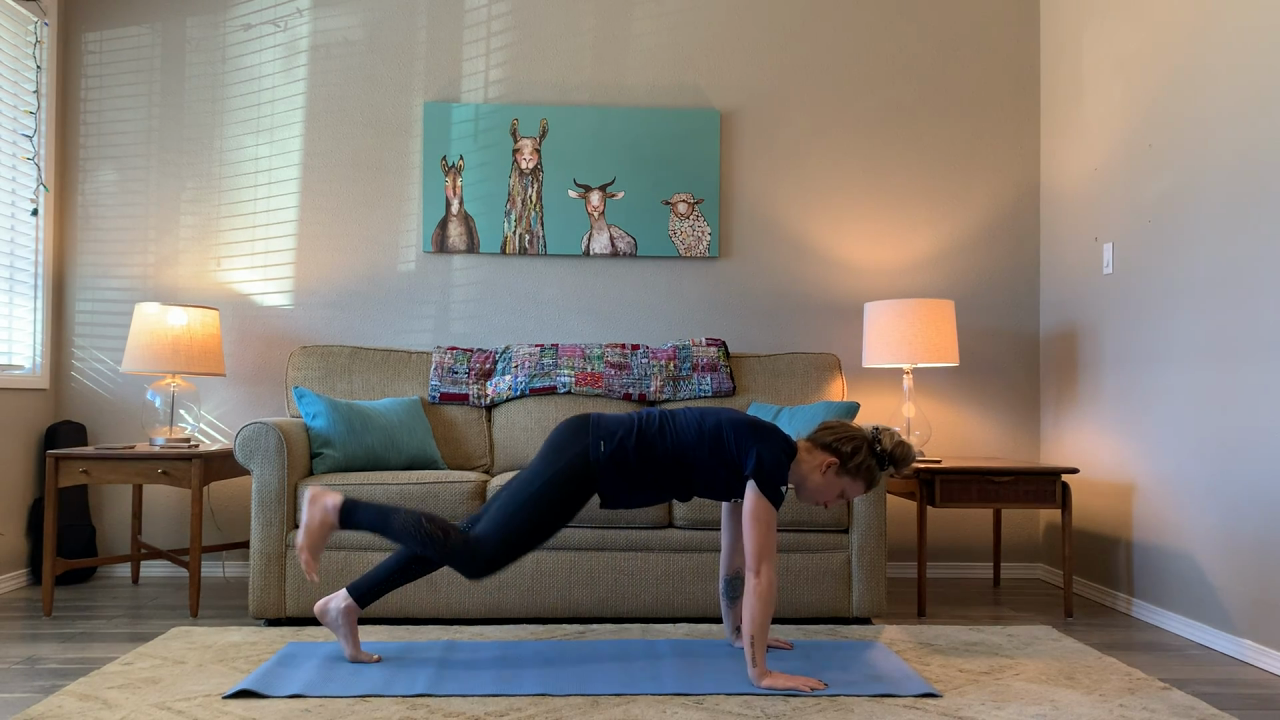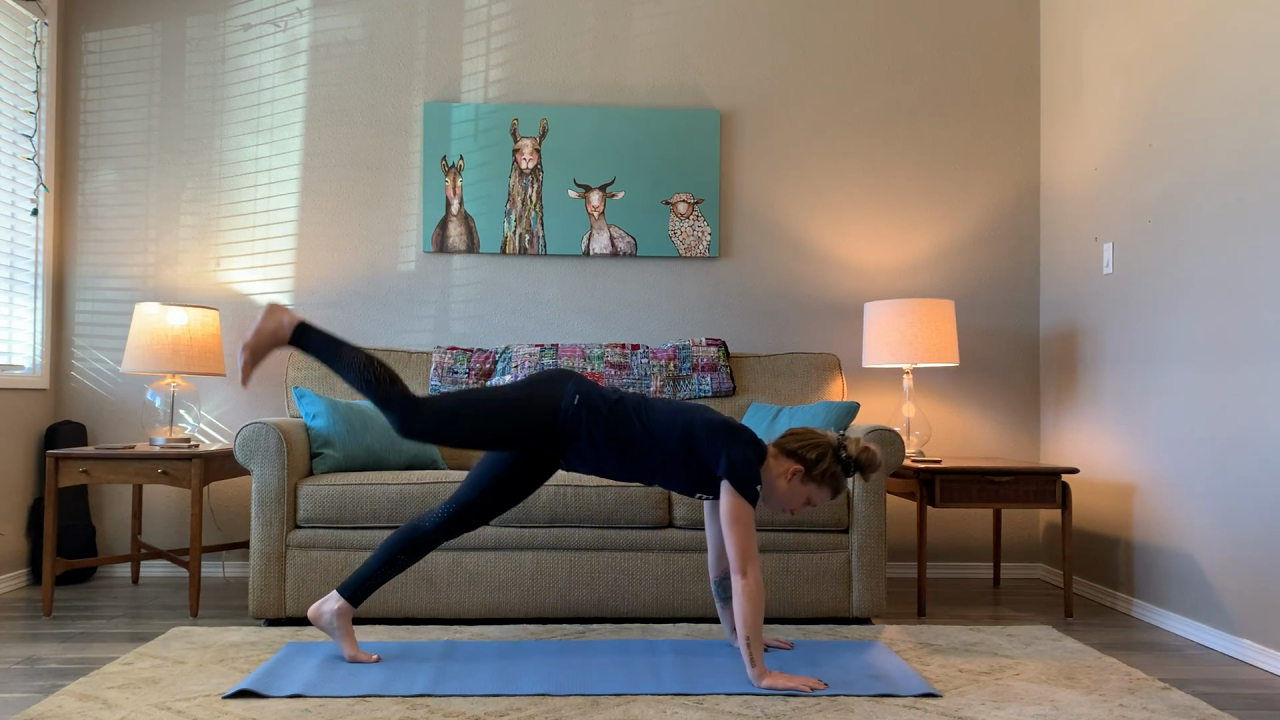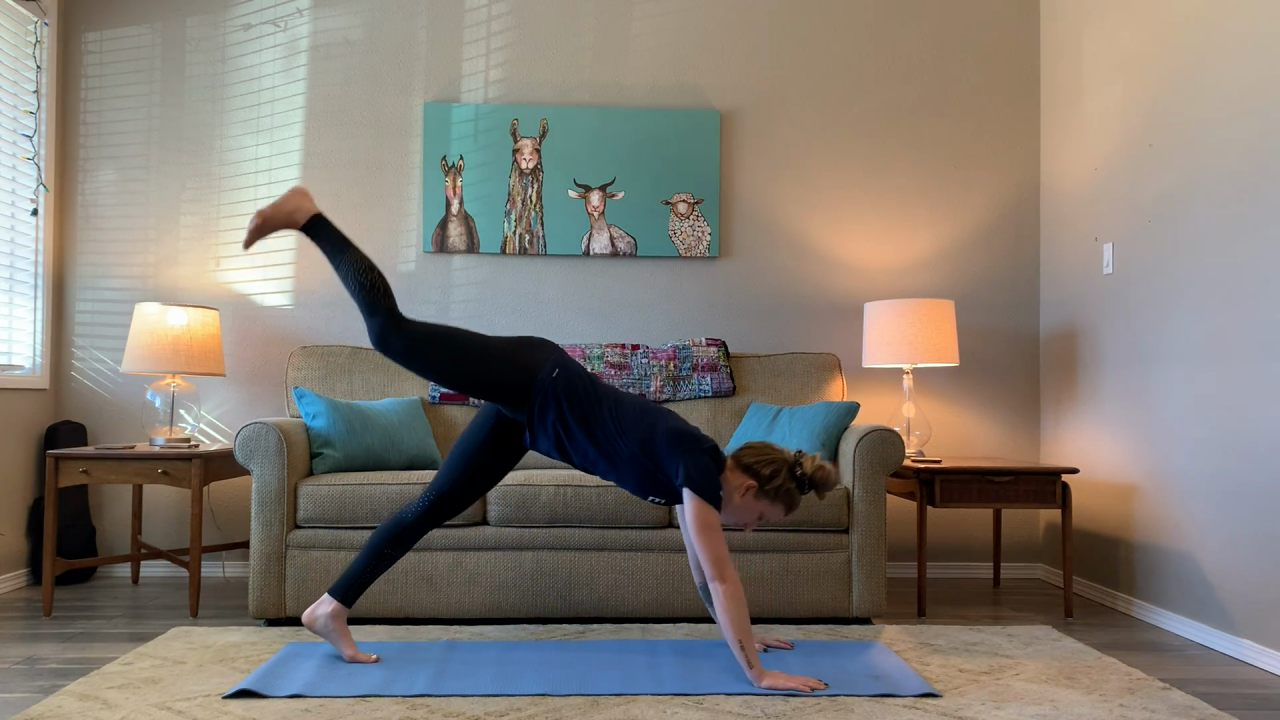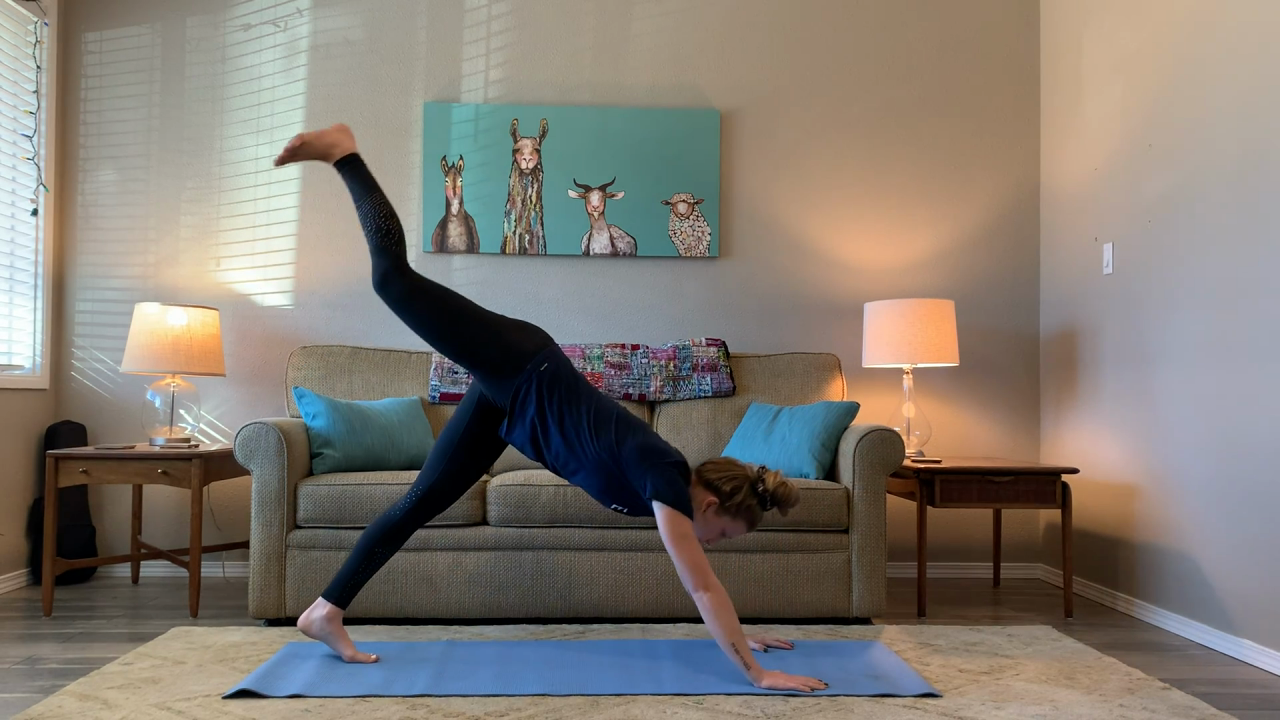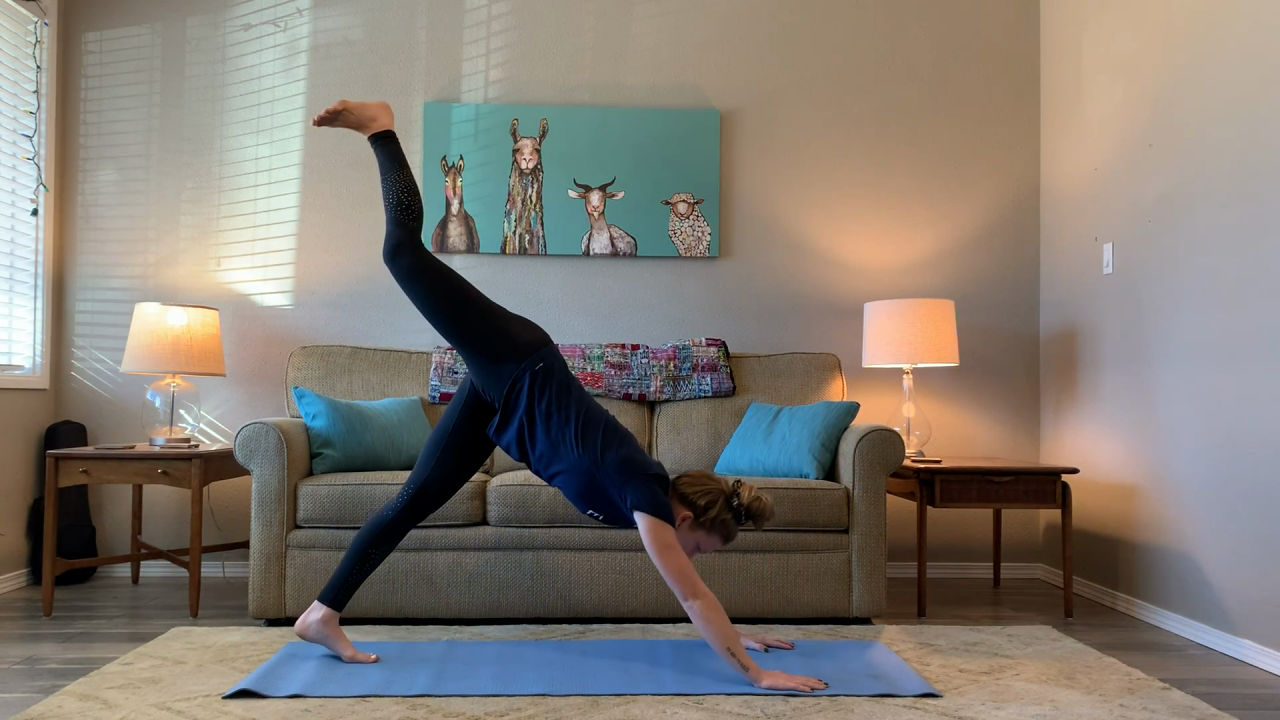
dt=0.3s
person 1, frame 1
left shoulder: (753, 458)
right shoulder: (773, 456)
left elbow: (735, 560)
right elbow: (760, 570)
left wrist: (737, 631)
right wrist: (759, 669)
left hip: (586, 452)
right hip: (590, 455)
left knee: (469, 535)
right knee: (473, 550)
left ankle: (345, 603)
right ankle: (337, 508)
person 1, frame 2
left shoulder: (730, 468)
right shoulder: (743, 458)
left elbow: (722, 566)
right elbow: (745, 572)
left wrist: (743, 637)
right wrist: (758, 670)
left hip: (557, 427)
right hip: (559, 415)
left knee: (449, 517)
right knee: (410, 417)
left ankle: (338, 604)
right ankle: (293, 327)
person 1, frame 3
left shoulder: (697, 473)
right shoulder: (701, 467)
left elbow: (704, 569)
right elbow: (722, 576)
left wrist: (740, 633)
right wrist: (758, 672)
left hip: (530, 403)
right hip: (532, 383)
left knee: (435, 506)
right knee: (393, 332)
left ankle: (331, 608)
right ankle: (306, 216)
person 1, frame 4
left shoulder: (680, 487)
right shoulder: (665, 482)
left elbow: (700, 585)
right elbow: (703, 585)
left wrist: (739, 638)
right wrist: (756, 673)
left hip: (513, 395)
right hip: (519, 372)
left knee: (422, 502)
right knee: (393, 276)
left ankle: (324, 612)
right ankle: (343, 154)
person 1, frame 5
left shoulder: (650, 495)
right shoulder: (643, 493)
left elbow: (691, 592)
right elbow: (692, 595)
left wrist: (739, 638)
right wrist: (755, 675)
left hip: (504, 387)
right hip: (510, 367)
left knee: (414, 503)
right knee: (404, 250)
left ankle: (321, 616)
right ankle: (380, 128)
